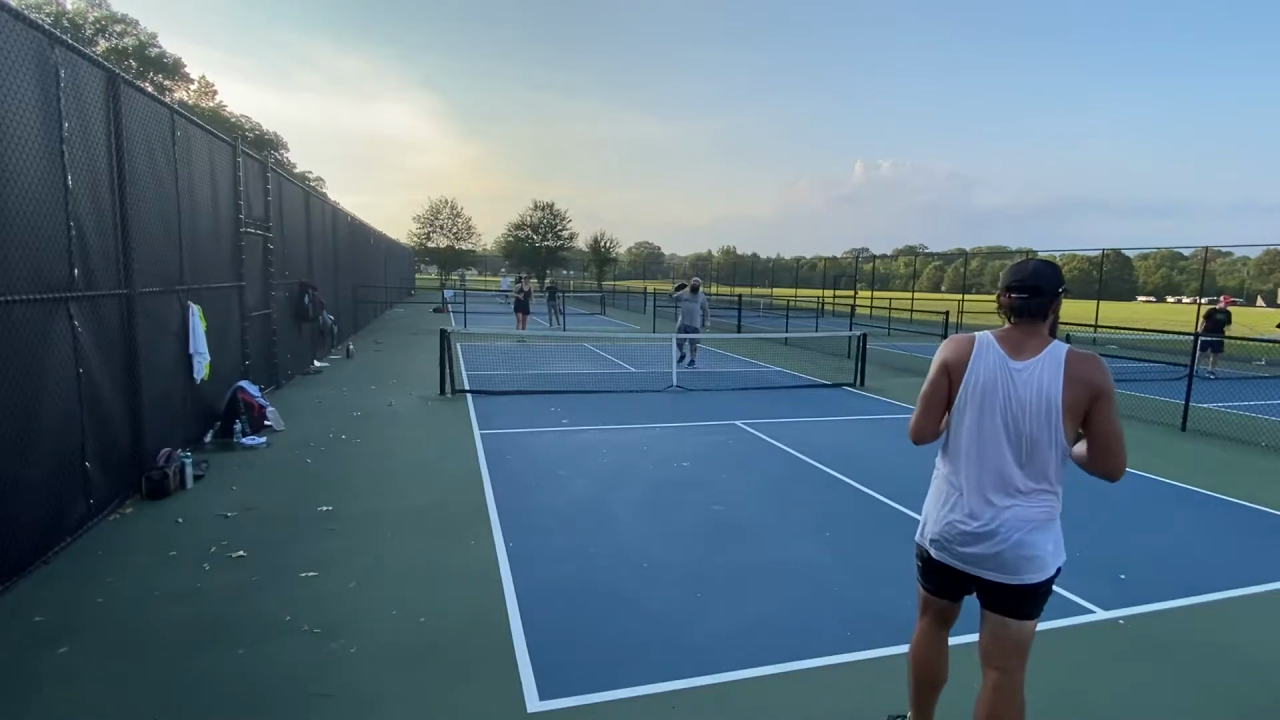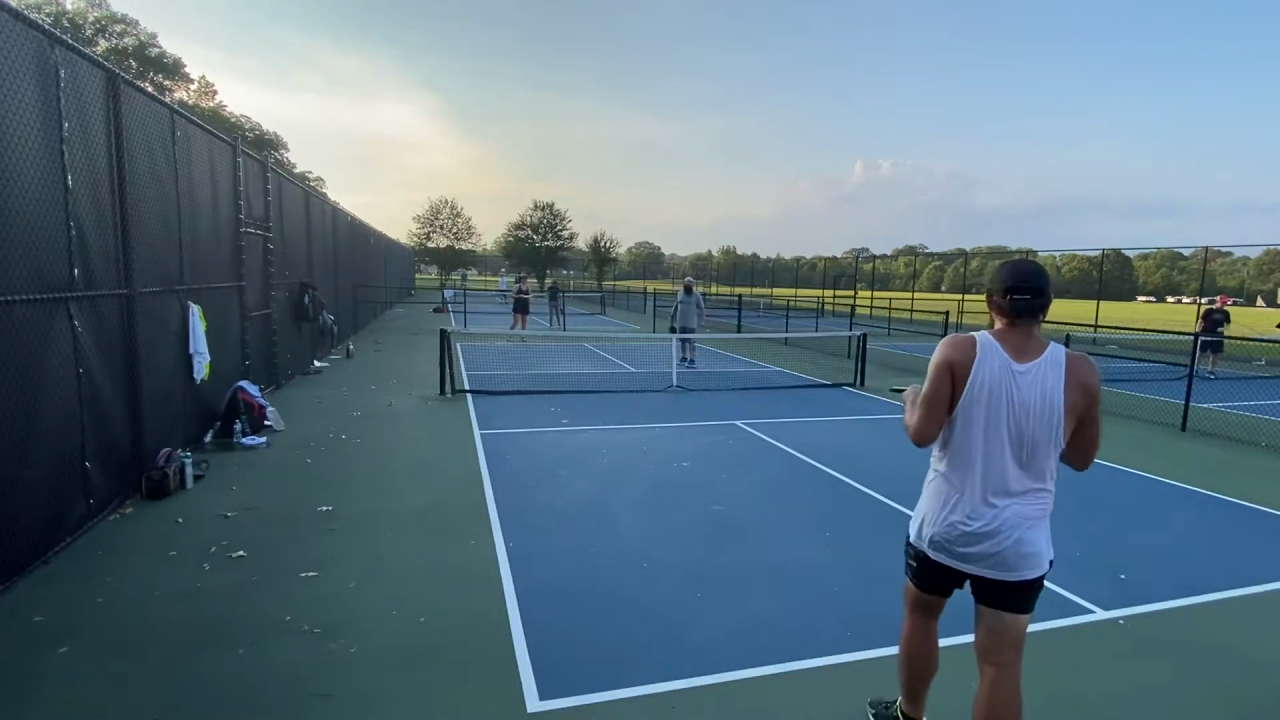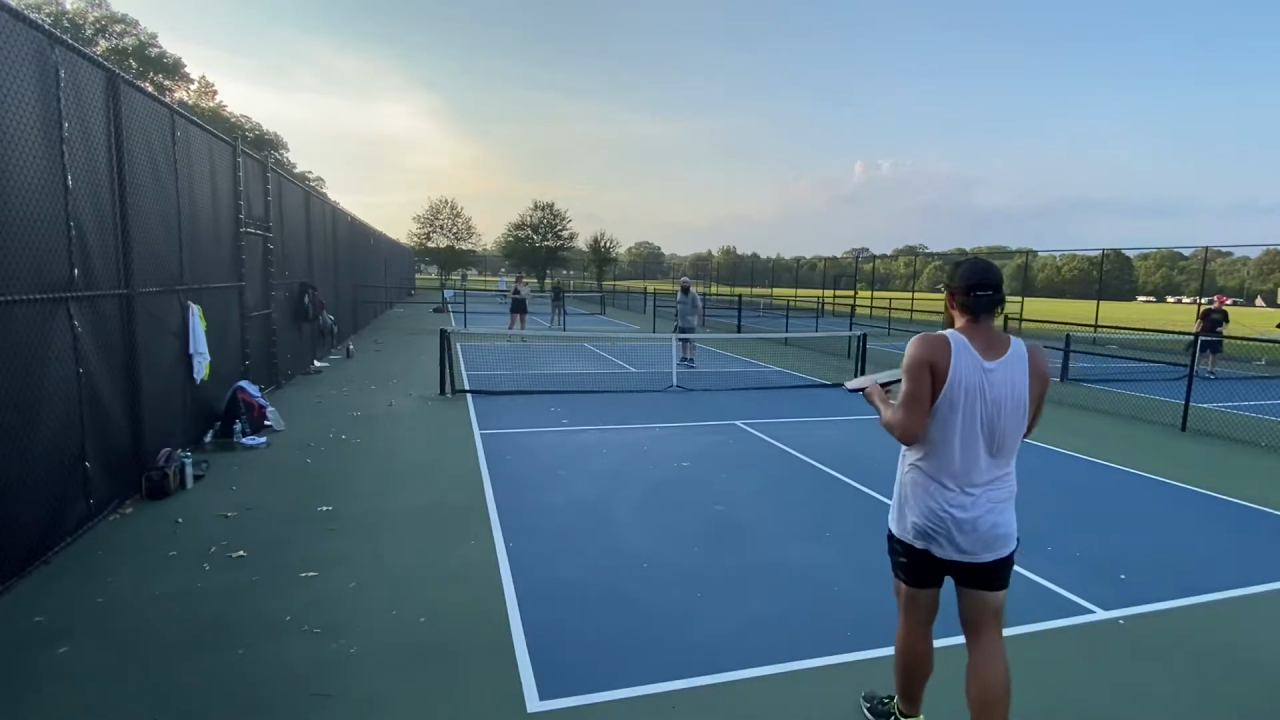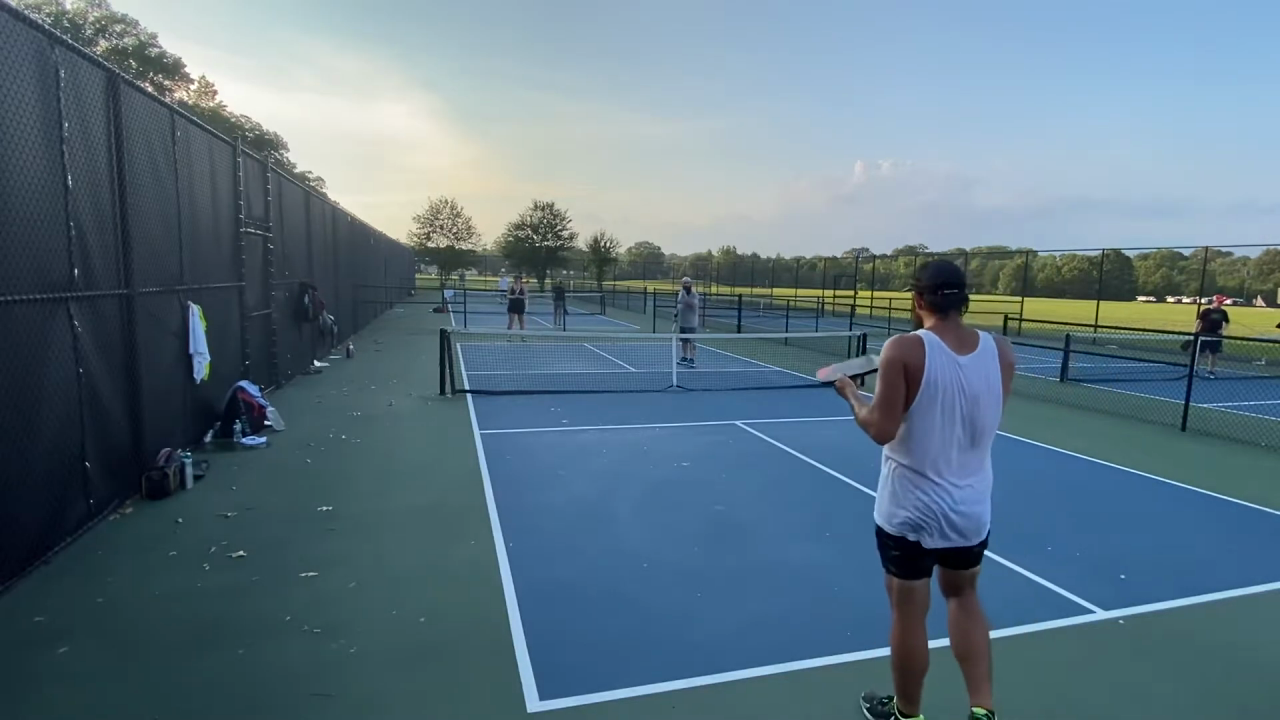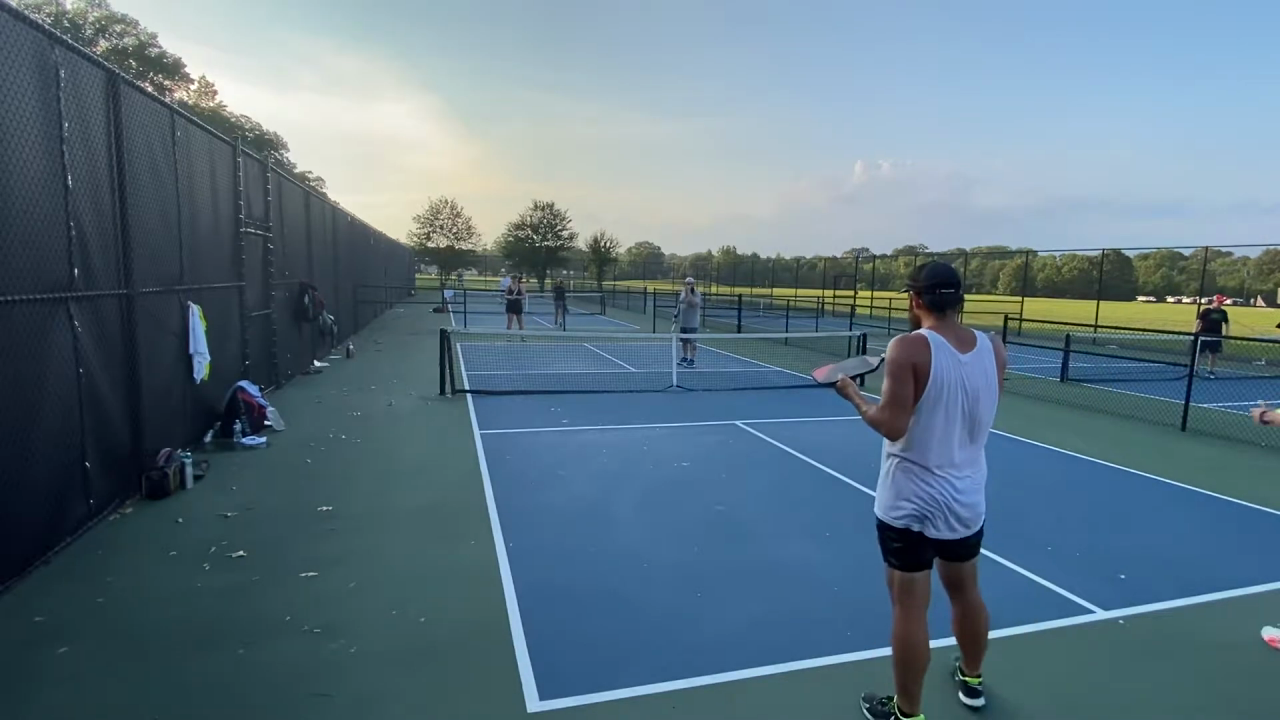
dt=0.3s
person 1, frame 1
left shoulder: (959, 351)
right shoulder: (1087, 372)
left elbow: (920, 432)
right elbow: (1110, 468)
left hip: (948, 528)
right hip: (1024, 546)
left knee: (933, 625)
right knee: (1004, 669)
person 1, frame 2
left shoulder: (957, 351)
right shoulder: (1079, 371)
left elbow: (921, 433)
right elbow: (1080, 458)
left wrist: (912, 401)
left hip: (944, 526)
right hip: (1018, 544)
left knee: (920, 617)
right knee: (1001, 665)
person 1, frame 3
left shoulder: (929, 349)
right shoulder: (1033, 360)
left elbow: (908, 431)
left wrist: (878, 399)
left hip: (922, 518)
right hip: (992, 525)
left knee: (915, 622)
right knee: (985, 638)
person 1, frame 4
left shoulder: (903, 350)
right shoulder: (1001, 351)
left elbow: (882, 430)
left wrist: (851, 393)
left hip: (909, 511)
right hip: (971, 509)
left knee: (908, 615)
right knee: (964, 598)
person 1, frame 5
left shoulder: (909, 348)
right shoulder: (993, 349)
left elbow: (893, 426)
left wrist: (852, 393)
left hip: (909, 503)
right hip: (967, 500)
left knee: (909, 607)
right knee: (965, 591)
right ankle: (971, 679)
